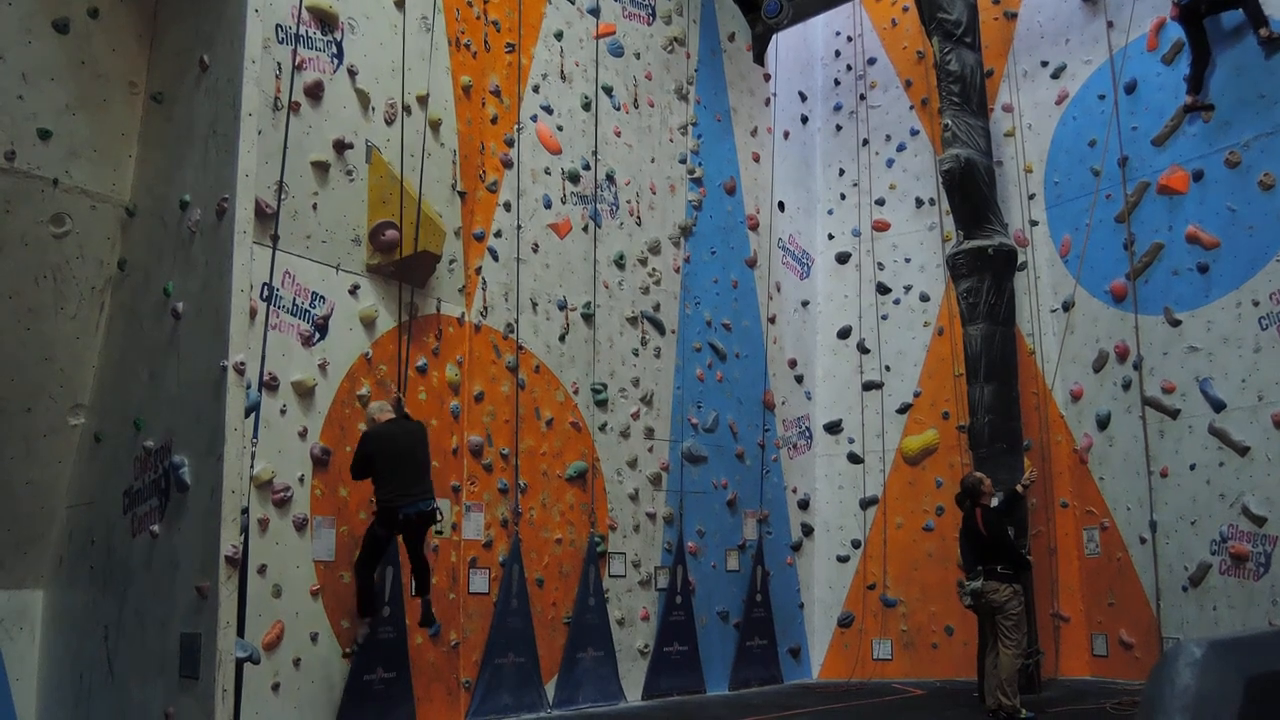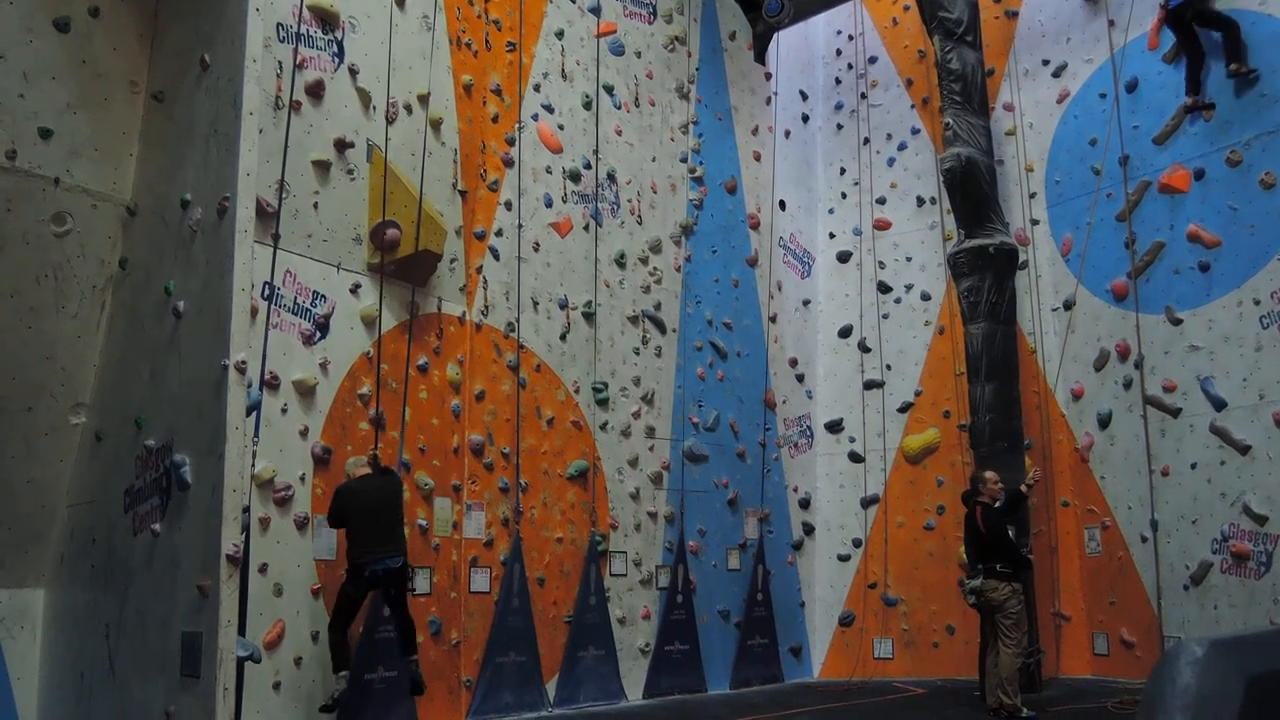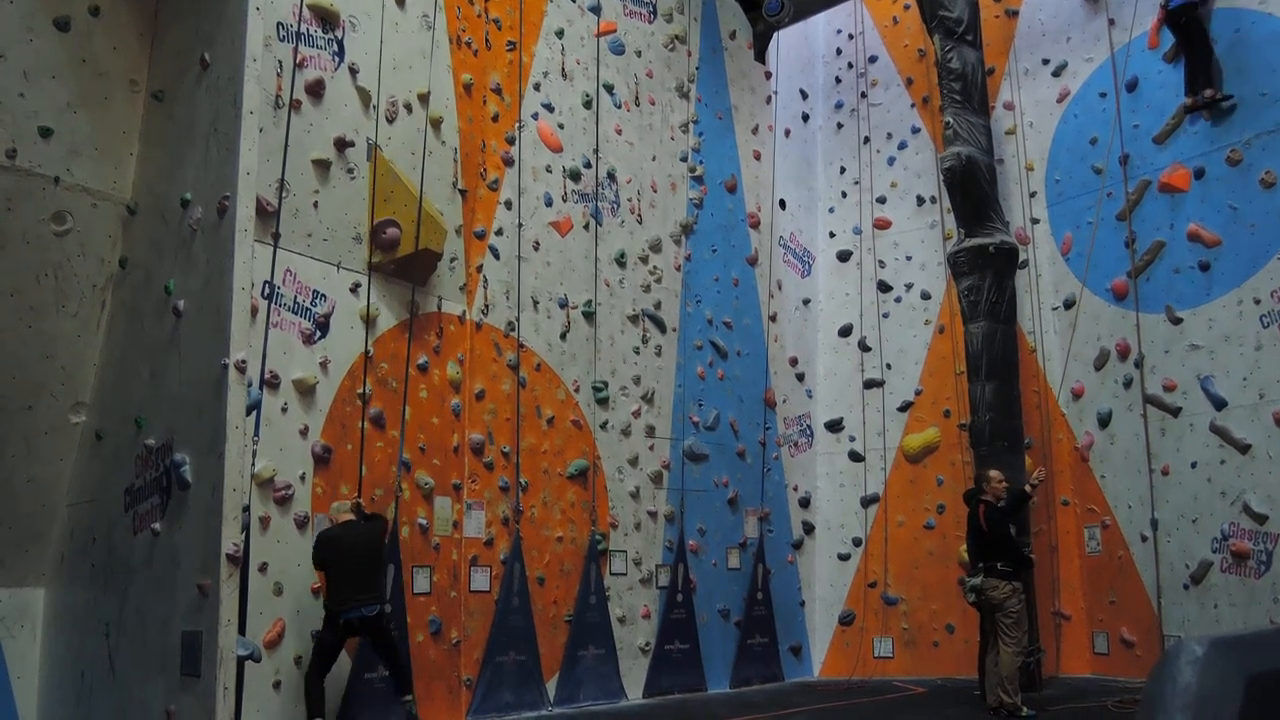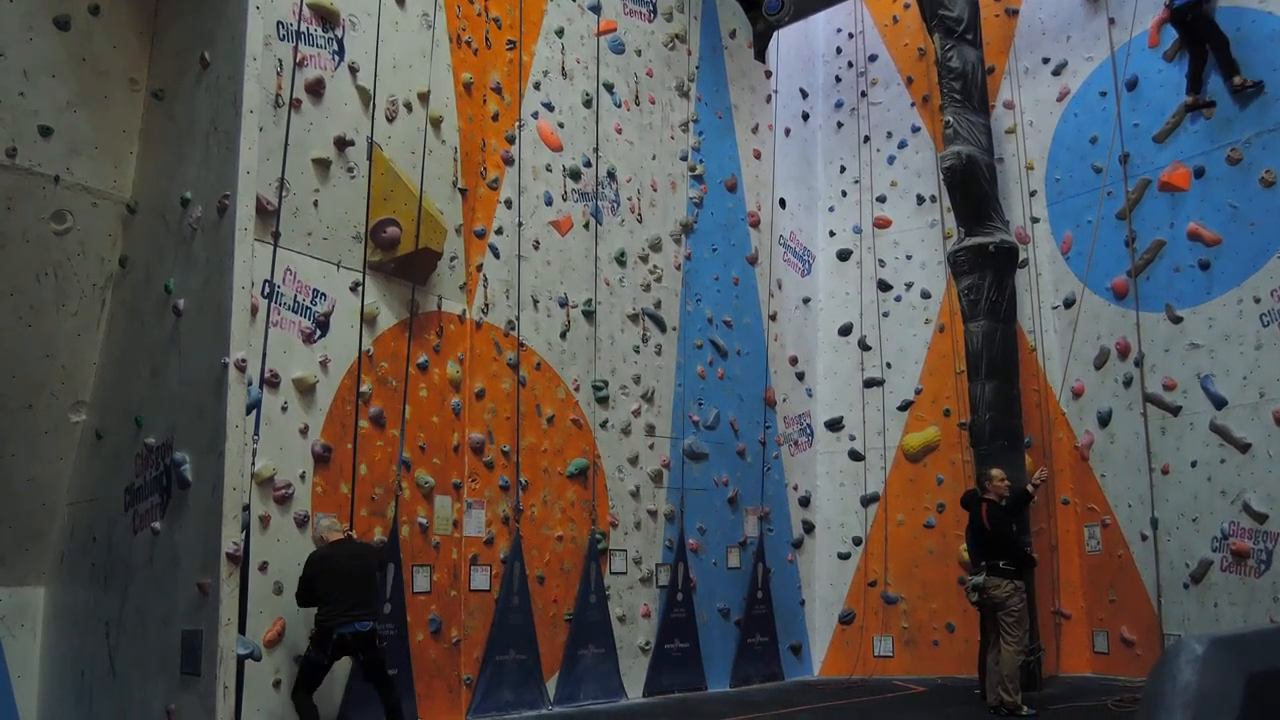
dt=0.5s
person 1, frame 1
left shoulder: (972, 515)
right shoulder: (987, 517)
left elbow: (1003, 509)
right elbow: (1007, 547)
left wrist: (1023, 485)
right wrist: (1027, 563)
left hip: (984, 586)
right hip: (1003, 585)
left knee: (993, 648)
right knee: (1011, 647)
person 1, frame 2
left shoulder: (976, 512)
right shoulder: (987, 515)
left elbow: (1006, 509)
right elbow: (1006, 546)
left wrist: (1026, 486)
right wrist: (1026, 562)
left hip: (986, 584)
right hip: (1003, 584)
left knee: (994, 647)
right knee: (1011, 646)
person 1, frame 3
left shoulder: (980, 510)
right shoulder: (989, 513)
left elbow: (1009, 510)
right elbow: (1008, 543)
left wrist: (1031, 485)
right wrist: (1028, 561)
left hip: (986, 583)
right hip: (1003, 583)
left knee: (993, 646)
right knee: (1012, 645)
person 1, frame 4
left shoulder: (981, 510)
right shoulder: (992, 512)
left elbow: (1011, 508)
right elbow: (1011, 542)
left wrist: (1033, 485)
right wrist: (1031, 560)
left hip: (989, 582)
right hip: (1005, 582)
left knee: (996, 645)
right knee: (1013, 644)
left ankle: (995, 701)
right ankle: (1010, 703)
person 2, frame 1
left shoulder: (371, 435)
right shoulder: (418, 429)
left elbow: (357, 473)
right wrist: (399, 408)
left hip: (392, 512)
right hip: (425, 508)
left knee: (364, 567)
right knee: (416, 553)
left ankle: (363, 630)
right ankle: (426, 609)
person 2, frame 2
left shoulder: (345, 490)
right shoulder: (393, 485)
left elbow: (333, 522)
right wrist: (376, 464)
left hip: (363, 569)
right hip: (396, 565)
left knee: (338, 626)
right knee: (401, 615)
left ankle: (341, 683)
right ankle: (414, 671)
person 2, frame 3
left shoulder: (326, 536)
right shoulder: (374, 531)
left elbow: (319, 564)
right wrist: (362, 512)
left hip: (340, 616)
right hip: (373, 613)
left knee: (314, 675)
right knee: (396, 663)
person 2, frame 4
left shoulder: (317, 558)
right shoulder: (367, 552)
left elbow: (302, 599)
right elbow: (382, 558)
left hip: (331, 633)
right hip: (365, 631)
left knee: (301, 692)
right knee: (385, 686)
